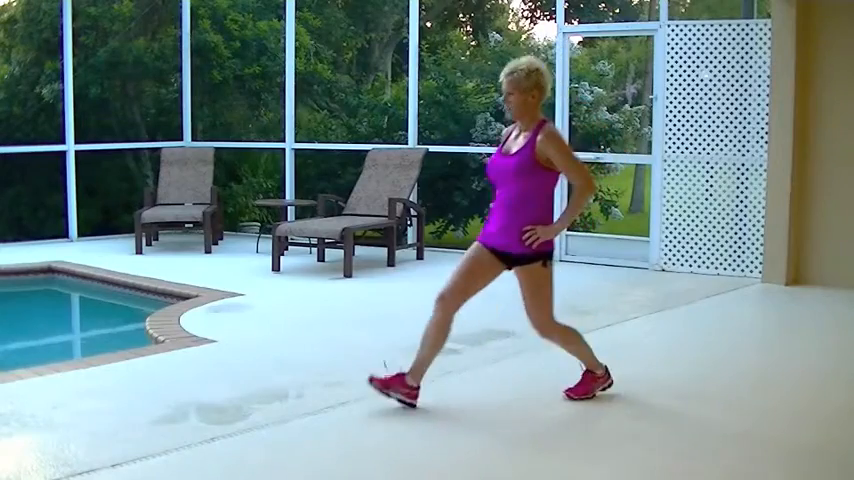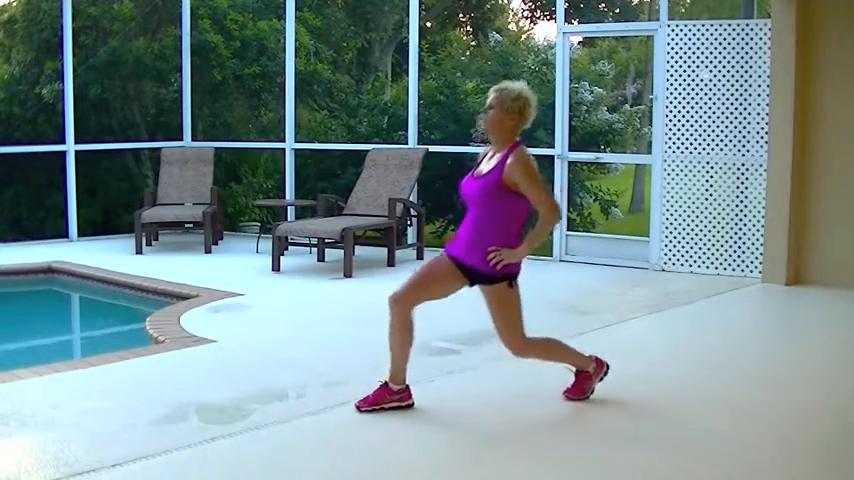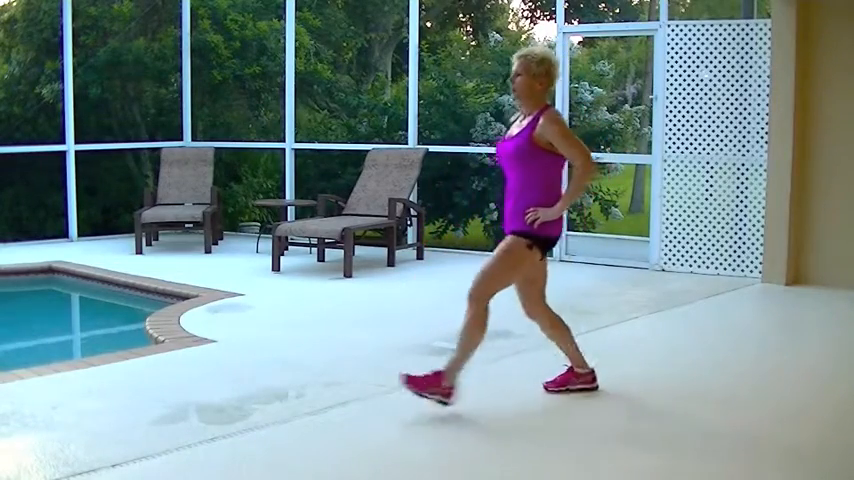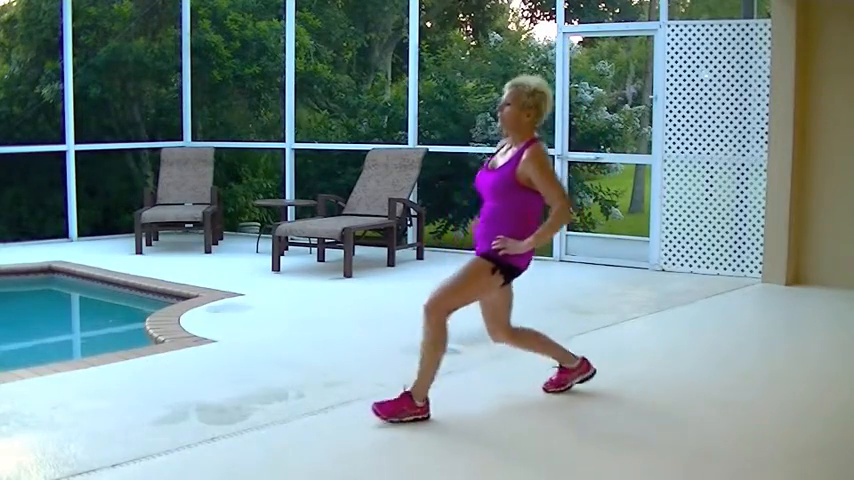
dt=1s
person 1, frame 1
left shoulder: (547, 137)
right shoulder: (508, 134)
left elbow: (585, 184)
left wrist: (557, 227)
left hip: (529, 244)
right hip: (493, 239)
left knee: (543, 324)
right knee: (446, 300)
left ankle: (598, 371)
right ankle: (409, 382)
person 1, frame 2
left shoulder: (518, 161)
right shoulder: (486, 155)
left elbow: (550, 212)
left wrist: (519, 252)
left hip: (494, 264)
right hip: (460, 253)
left knee: (517, 344)
right knee: (399, 301)
left ankle: (589, 365)
right ankle: (397, 388)
person 1, frame 3
left shoulder: (549, 121)
right shoulder: (520, 119)
left elbow: (586, 165)
left wrist: (557, 208)
left hip: (536, 229)
right hip: (519, 227)
left knee: (477, 293)
right knee: (535, 308)
left ankle: (446, 380)
right ankle: (581, 371)
person 1, frame 4
left shoulder: (532, 156)
right shoulder: (504, 147)
left elbow: (563, 209)
left wrist: (527, 243)
left hip: (505, 257)
right hip: (489, 251)
left knee: (434, 308)
right knee: (500, 332)
left ankle: (417, 400)
right ankle: (573, 364)
